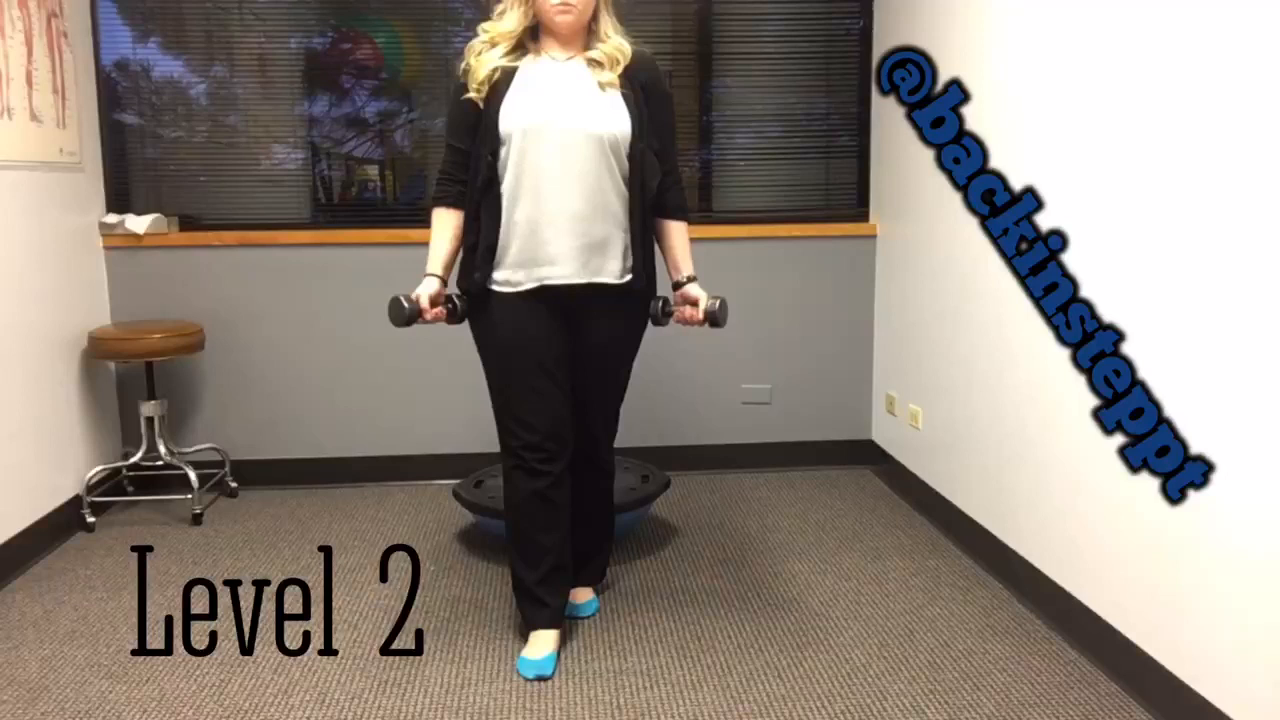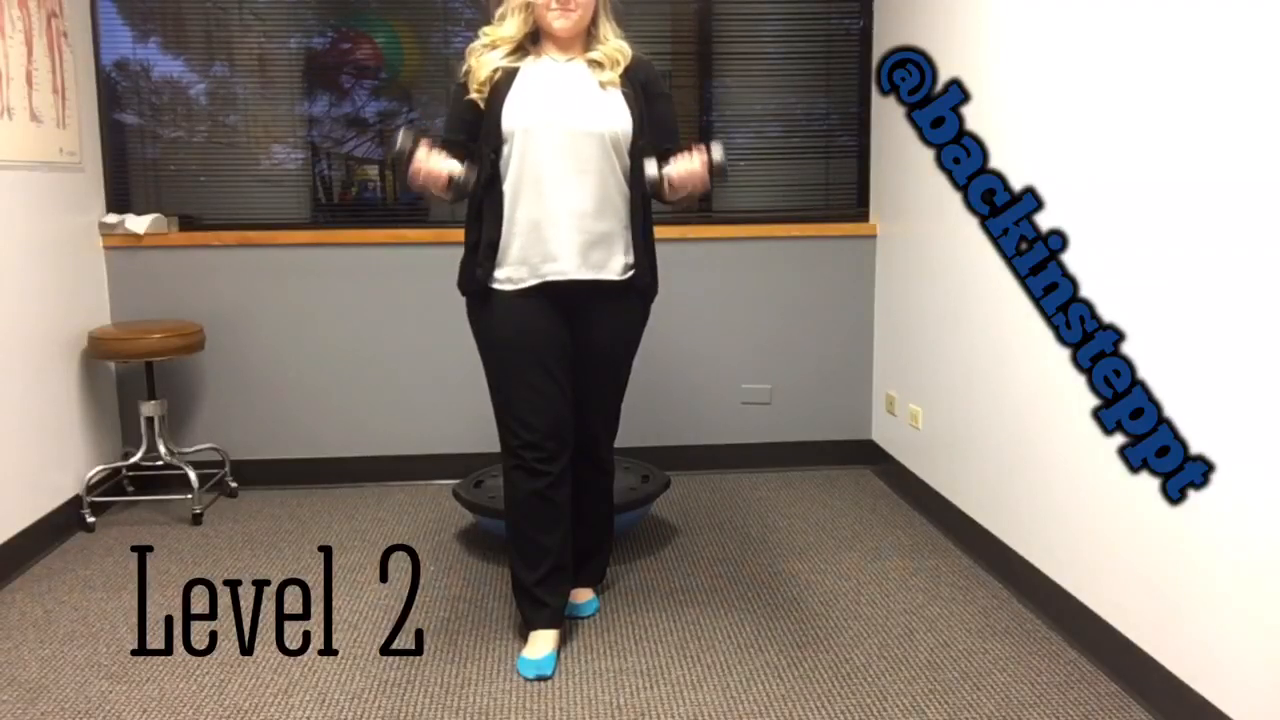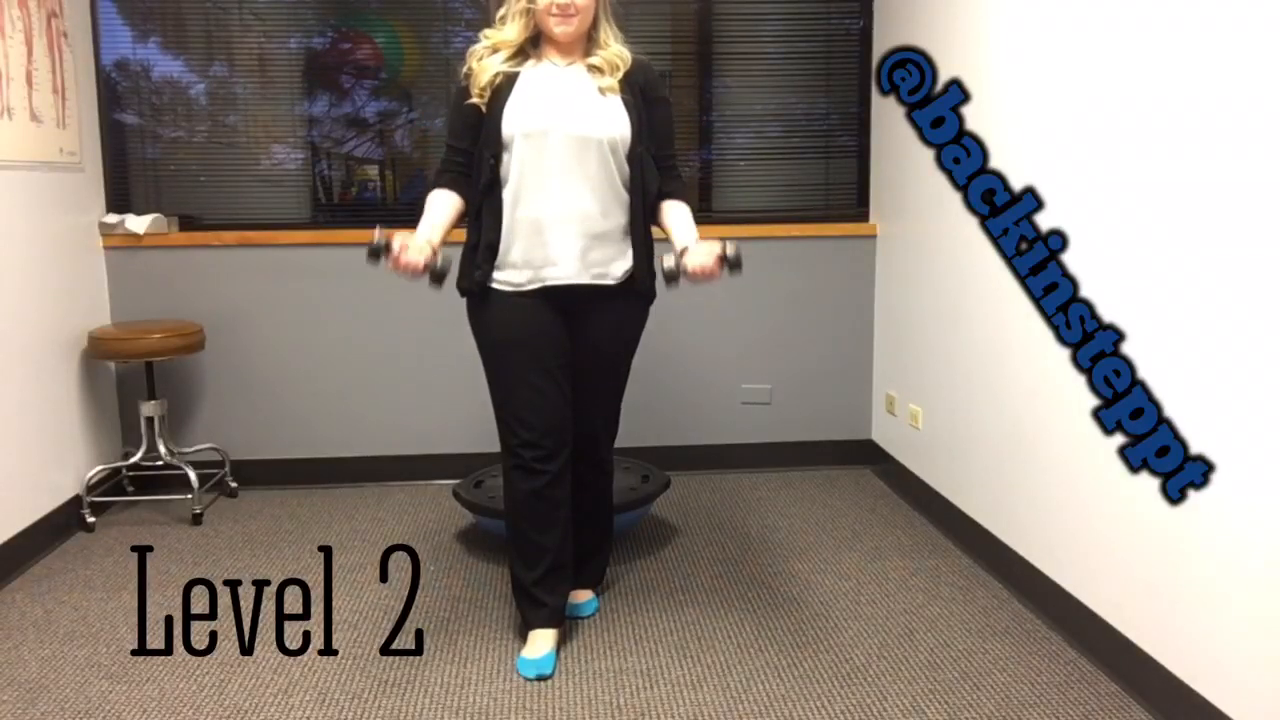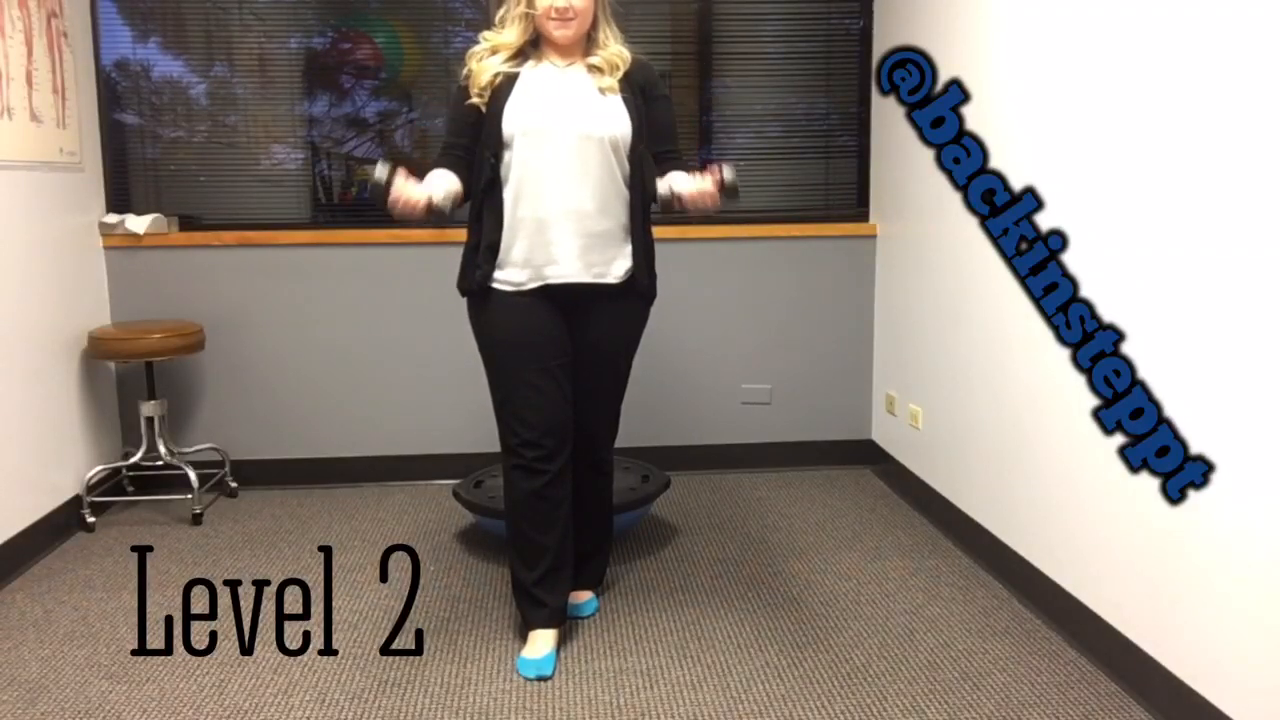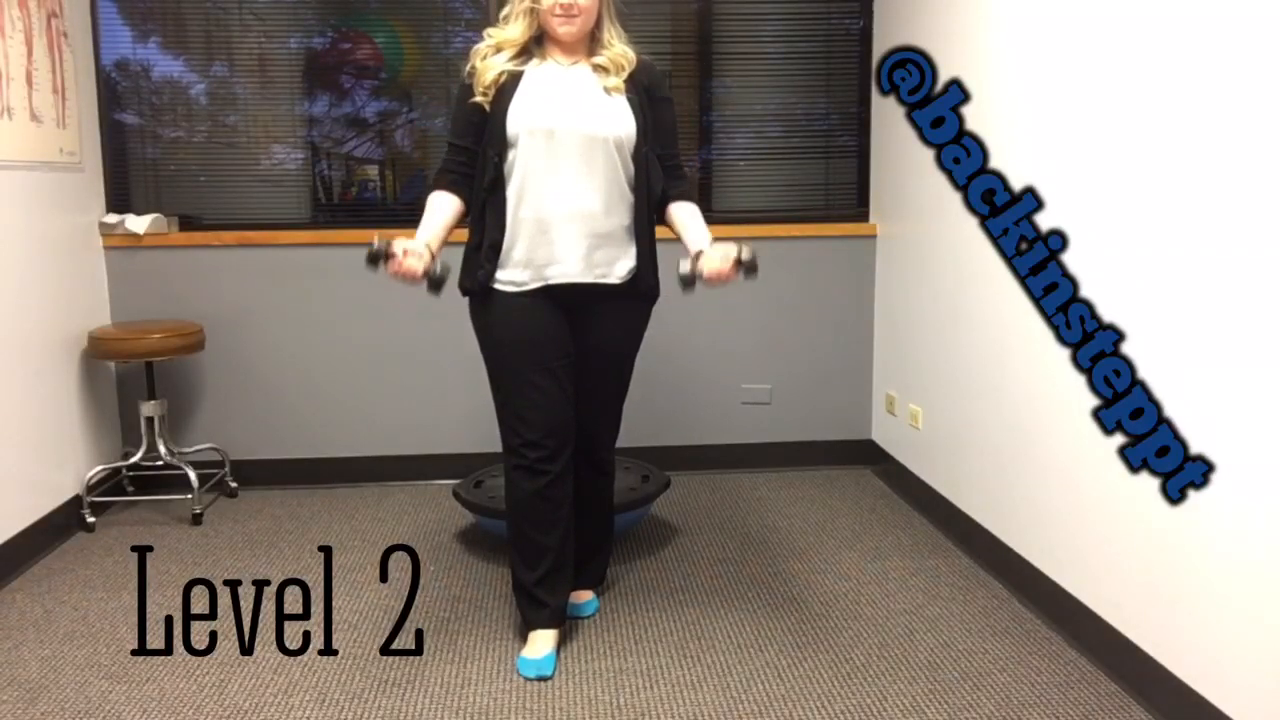
dt=1s
person 1, frame 1
left shoulder: (636, 72)
right shoulder: (490, 69)
left elbow: (664, 185)
right elbow: (456, 179)
left wrist: (684, 277)
right wrist: (436, 274)
left hip: (610, 290)
right hip: (515, 291)
left knee: (593, 440)
right knee: (532, 448)
left ankle: (584, 576)
right ankle: (542, 615)
person 1, frame 2
left shoulder: (634, 74)
right shoulder: (489, 70)
left elbow: (662, 166)
right elbow: (459, 162)
left wrist: (685, 175)
right wrist: (434, 172)
left hip: (611, 286)
right hip: (515, 288)
left knee: (594, 438)
right knee: (533, 445)
left ankle: (585, 575)
right ankle: (541, 614)
person 1, frame 3
left shoulder: (635, 77)
right shoulder: (490, 73)
left elbow: (663, 177)
right elbow: (459, 172)
left wrist: (689, 240)
right wrist: (427, 235)
left hip: (610, 289)
right hip: (515, 290)
left knee: (592, 438)
right knee: (533, 446)
left ankle: (584, 577)
right ankle: (541, 615)
person 1, frame 4
left shoulder: (633, 77)
right shoulder: (489, 74)
left elbow: (663, 168)
right elbow: (457, 166)
left wrist: (692, 188)
right wrist: (424, 194)
left hip: (610, 287)
right hip: (514, 289)
left knee: (593, 438)
right knee: (533, 446)
left ankle: (585, 577)
right ankle: (543, 613)
person 1, frame 5
left shoulder: (638, 77)
right shoulder: (493, 73)
left elbow: (668, 178)
right elbow: (460, 173)
left wrist: (701, 243)
right wrist: (426, 237)
left hip: (614, 289)
right hip: (518, 289)
left knee: (594, 439)
right knee: (534, 446)
left ankle: (583, 578)
right ankle: (542, 614)
